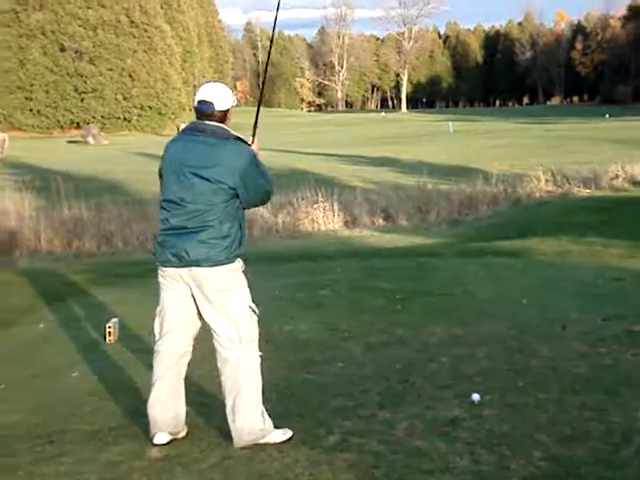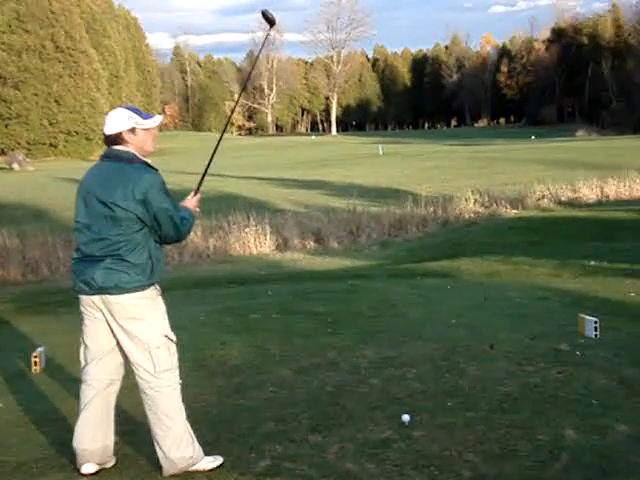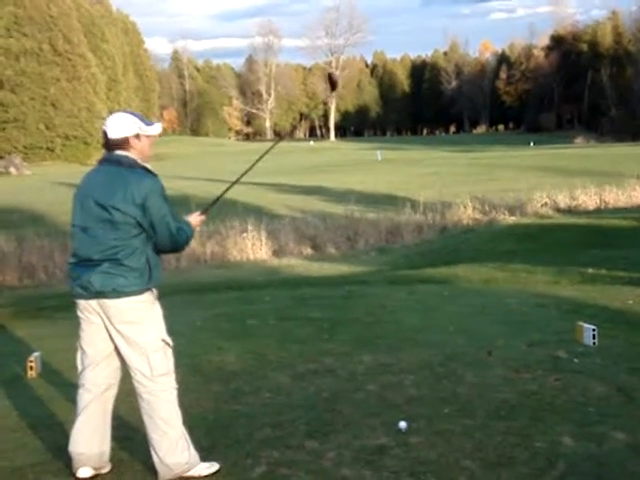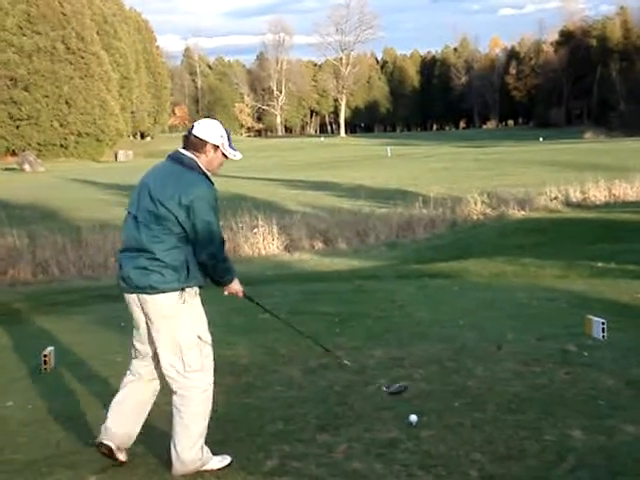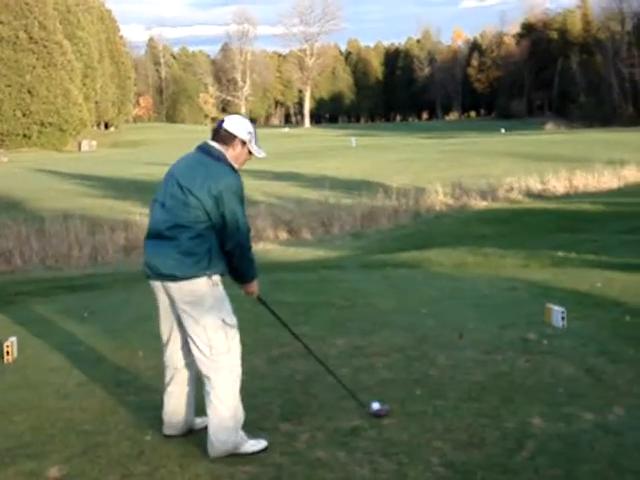
dt=1s
person 1, frame 1
left shoulder: (174, 148)
right shoulder: (236, 153)
right elbow: (261, 194)
right wrist: (254, 159)
left hip: (172, 261)
right hip: (216, 264)
left knee: (171, 342)
right knee: (238, 345)
left ankle: (164, 423)
right ankle: (250, 428)
person 1, frame 2
left shoulder: (92, 176)
right shoulder: (144, 178)
right elbow: (173, 231)
left wrist: (175, 209)
right wrist: (188, 210)
left hip: (91, 287)
right hip: (131, 290)
left knee: (98, 371)
right knee: (159, 373)
person 1, frame 3
left shoulder: (89, 182)
right shoulder: (143, 183)
right elbow: (169, 240)
left wrist: (177, 225)
right wrist: (188, 226)
left hip: (88, 291)
right hip: (129, 294)
left knee: (94, 376)
right knee: (156, 378)
person 1, frame 4
left shoulder: (155, 174)
right shoulder: (197, 187)
right elbow: (209, 247)
right wrist: (228, 279)
left hip: (136, 283)
right hip: (170, 290)
left knee: (146, 363)
right knee: (193, 372)
left ankle: (116, 435)
right ankle: (189, 456)
person 1, frame 5
left shoulder: (183, 164)
right shoulder: (225, 178)
right elbow: (235, 237)
right wrist: (248, 277)
left hip: (161, 270)
right hip: (194, 276)
left knee: (178, 348)
right knee: (221, 354)
left ankle: (177, 419)
right ankle: (225, 437)
